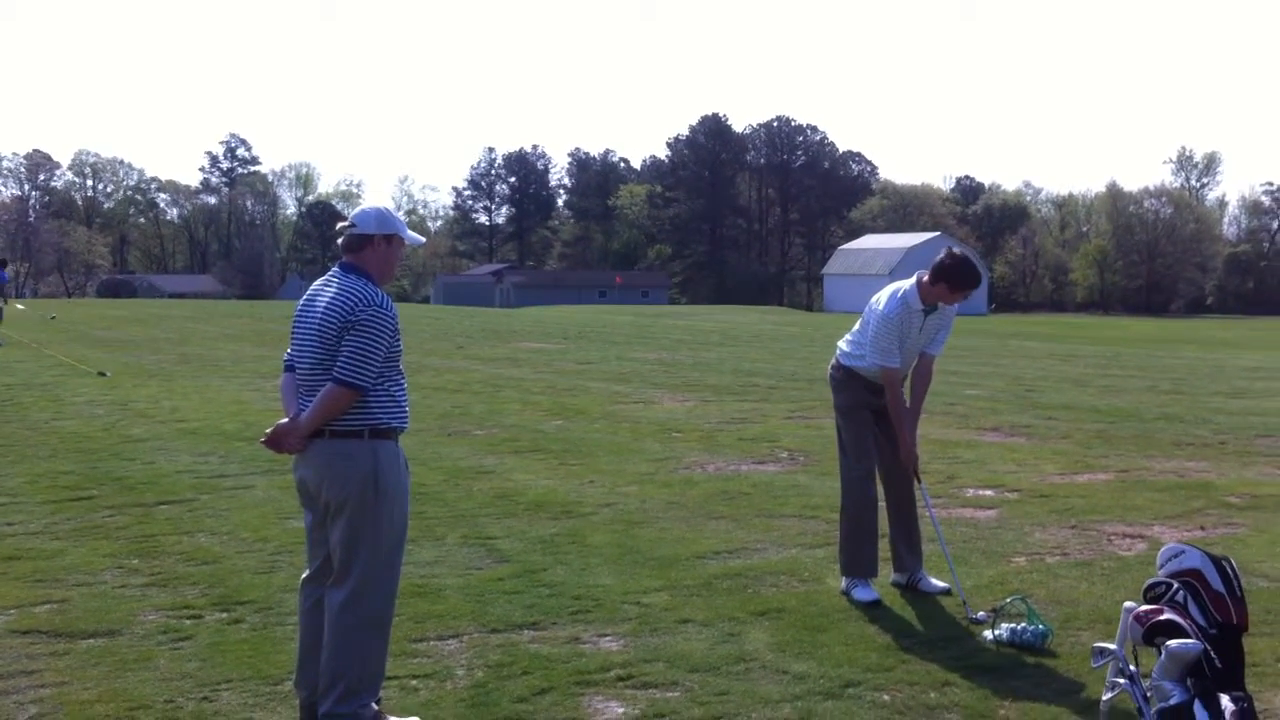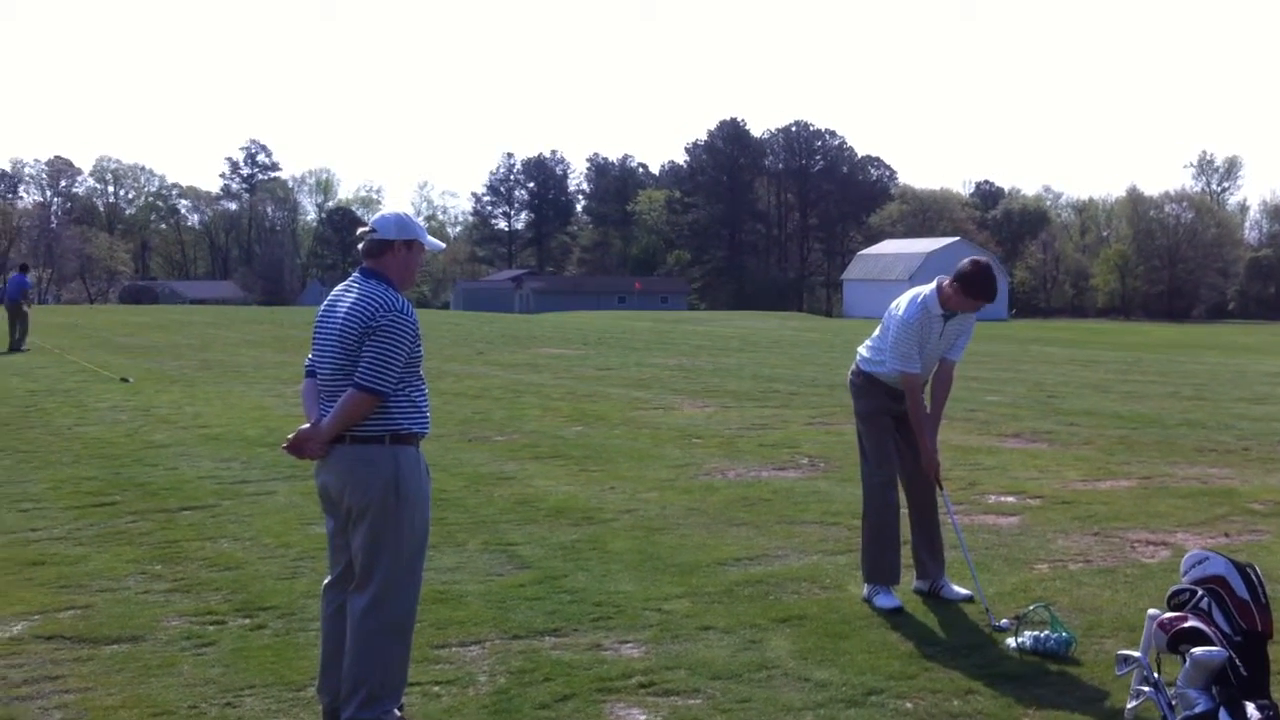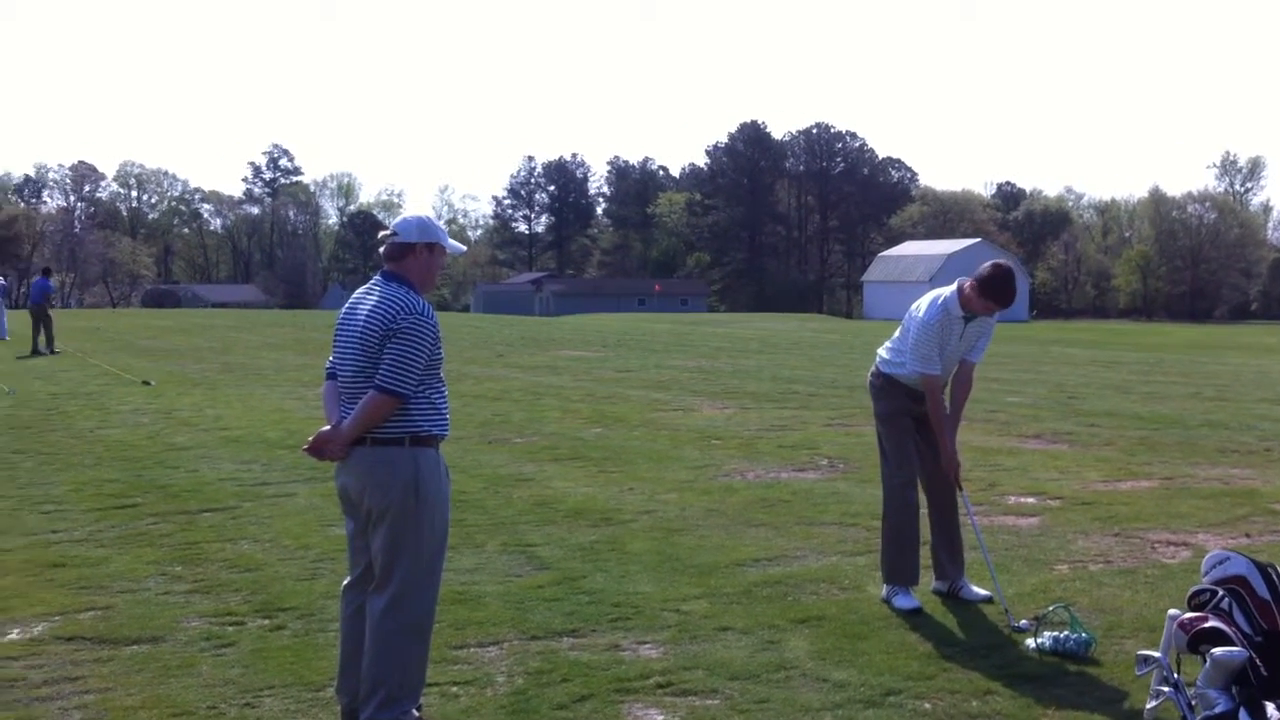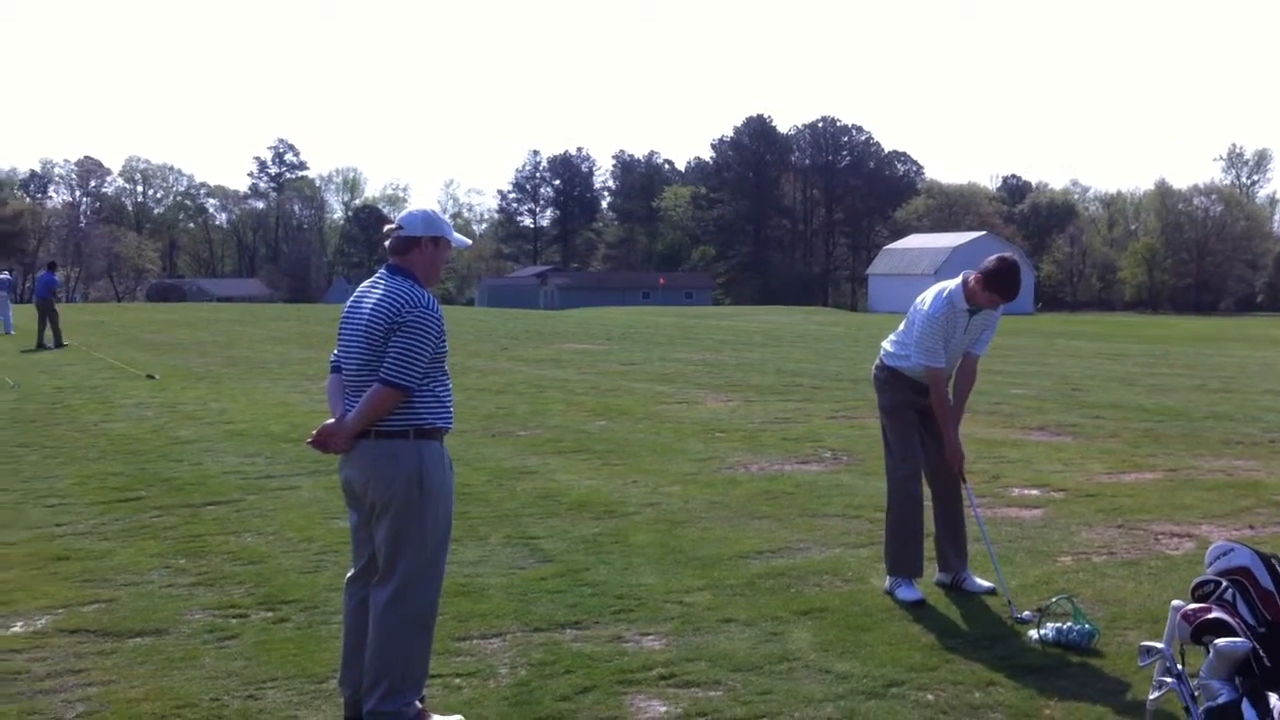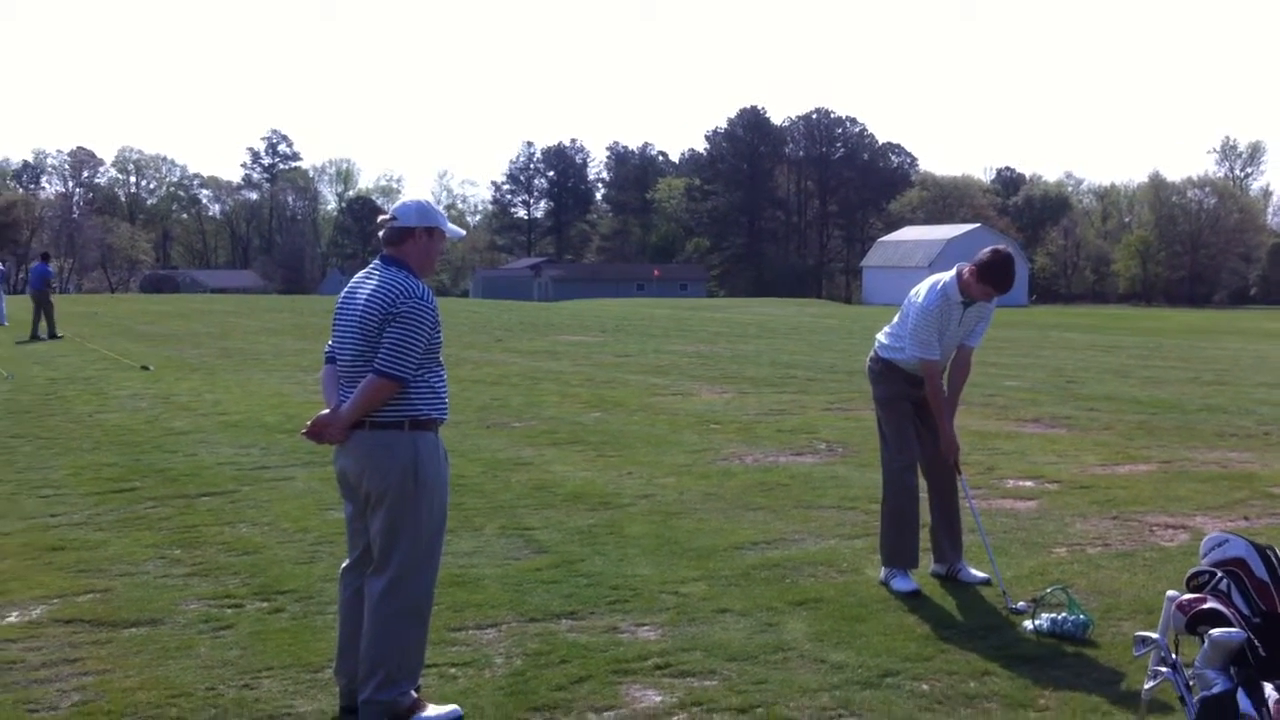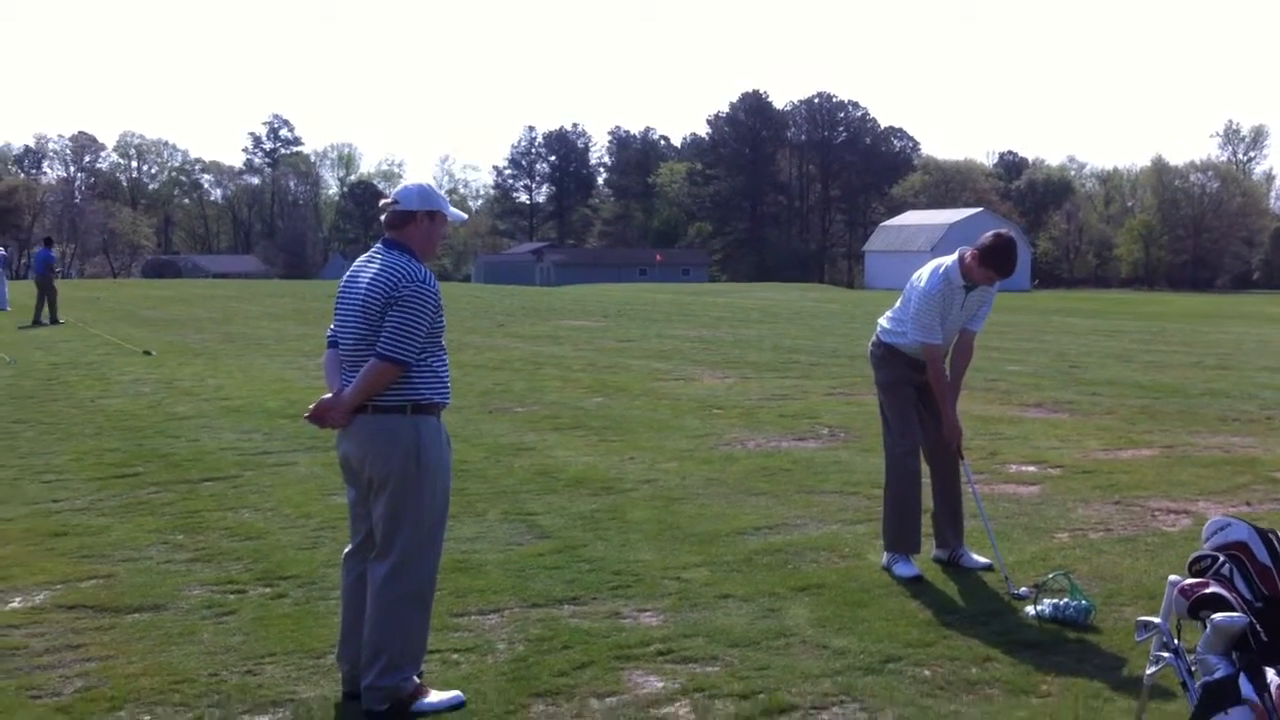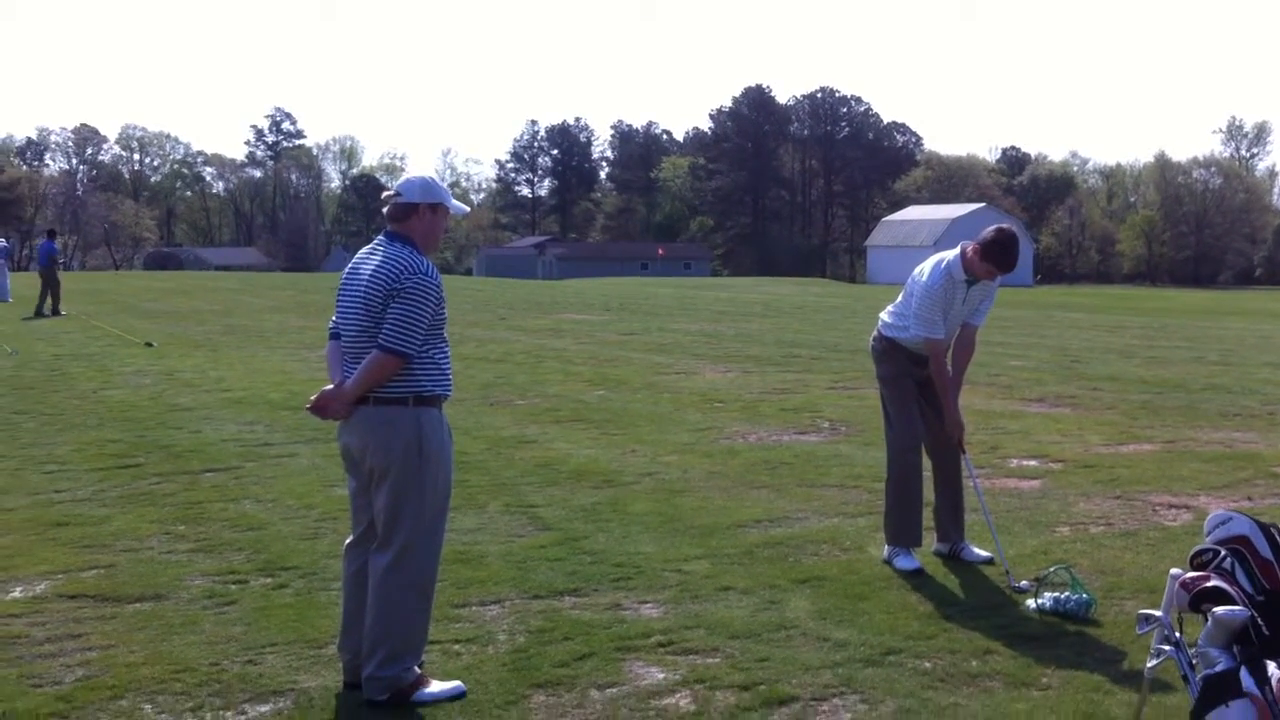
dt=0.1s
person 1, frame 1
left shoulder: (314, 293)
right shoulder: (373, 304)
left elbow: (292, 370)
right elbow: (347, 386)
left wrist: (295, 423)
right wrist: (299, 430)
left hip: (317, 457)
right hip: (363, 456)
left knee: (322, 579)
right knee: (362, 587)
person 1, frame 2
left shoulder: (335, 299)
right shoulder: (394, 309)
left elbow: (314, 375)
right elbow: (368, 391)
left wrist: (316, 428)
right wrist: (320, 435)
left hip: (338, 462)
right hip: (385, 462)
left knee: (344, 584)
right knee: (384, 592)
person 1, frame 3
left shoulder: (356, 302)
right shoulder: (414, 312)
left elbow: (335, 377)
right elbow: (388, 394)
left wrist: (337, 432)
right wrist: (342, 438)
left hip: (358, 464)
right hip: (404, 464)
left knee: (364, 585)
right knee: (403, 594)
person 1, frame 4
left shoulder: (362, 295)
right shoulder: (419, 305)
left elbow: (339, 370)
right elbow: (393, 386)
left wrist: (340, 424)
right wrist: (347, 430)
left hip: (363, 456)
right hip: (409, 456)
left knee: (367, 577)
right knee: (407, 585)
person 1, frame 5
left shoulder: (356, 286)
right shoulder: (413, 296)
left elbow: (333, 361)
right elbow: (387, 379)
left wrist: (337, 416)
right wrist: (341, 421)
left hip: (358, 447)
right hip: (403, 449)
left knee: (362, 568)
right knee: (402, 577)
person 1, frame 6
left shoulder: (358, 270)
right shoulder: (416, 280)
left elbow: (336, 345)
right elbow: (390, 362)
left wrist: (338, 400)
right wrist: (343, 406)
left hip: (360, 432)
right hip: (406, 432)
left knee: (365, 553)
right knee: (404, 562)
left ankle: (358, 672)
person 1, frame 7
left shoulder: (360, 262)
right shoulder: (418, 272)
left elbow: (338, 337)
right elbow: (392, 354)
left wrist: (340, 392)
right wrist: (344, 396)
left hip: (361, 422)
right hip: (407, 424)
left knee: (367, 544)
right knee: (405, 553)
left ankle: (359, 662)
right ankle: (391, 677)
person 2, frame 1
left shoulder: (946, 309)
right shoulder: (890, 308)
left elbow: (923, 369)
right elbow: (892, 382)
left wrist: (912, 430)
right wrist: (904, 440)
left hip: (887, 384)
right hip: (853, 381)
left knee: (900, 476)
right knee: (860, 476)
left ankle: (907, 568)
right ankle: (854, 575)
person 2, frame 2
left shoulder: (965, 315)
right shoulder: (910, 313)
left elbow: (943, 375)
right elbow: (911, 388)
left wrist: (932, 437)
right wrist: (925, 446)
left hip: (907, 390)
right hip: (873, 387)
left knee: (922, 482)
right knee: (882, 482)
left ankle: (930, 576)
right ankle: (877, 582)
person 2, frame 3
left shoulder: (986, 317)
right shoulder: (930, 315)
left elbow: (963, 376)
right elbow: (932, 389)
left wrist: (950, 437)
right wrist: (946, 448)
left hip: (928, 391)
right hip: (893, 387)
left knee: (942, 482)
right knee: (902, 483)
left ankle: (949, 576)
right ankle: (897, 583)
person 2, frame 4
left shoulder: (990, 310)
right shoulder: (935, 308)
left elbow: (967, 368)
right elbow: (937, 382)
left wrist: (953, 430)
right wrist: (950, 440)
left hip: (932, 384)
right hip: (897, 380)
left knee: (947, 474)
right knee: (906, 475)
left ankle: (952, 568)
right ankle: (900, 575)
person 2, frame 5
left shoulder: (985, 302)
right shoulder: (930, 300)
left elbow: (961, 360)
right elbow: (932, 374)
left wrist: (949, 420)
right wrist: (945, 431)
left hip: (927, 376)
right hip: (892, 372)
left knee: (942, 467)
right knee: (902, 466)
left ankle: (948, 559)
right ankle: (895, 565)
person 2, frame 6
left shoulder: (987, 286)
right shoulder: (932, 284)
left elbow: (964, 345)
right elbow: (934, 359)
left wrist: (951, 406)
right wrist: (948, 416)
left hip: (929, 360)
right hip: (894, 357)
left knee: (945, 451)
right knee: (905, 451)
left ankle: (949, 545)
right ankle: (897, 551)
person 2, frame 7
left shoulder: (988, 281)
right shoulder: (934, 279)
left elbow: (965, 340)
right elbow: (937, 354)
left wrist: (953, 400)
right wrist: (950, 411)
left hip: (930, 355)
right hip: (895, 352)
left knee: (947, 445)
right knee: (906, 445)
left ankle: (950, 538)
right ankle: (898, 544)
